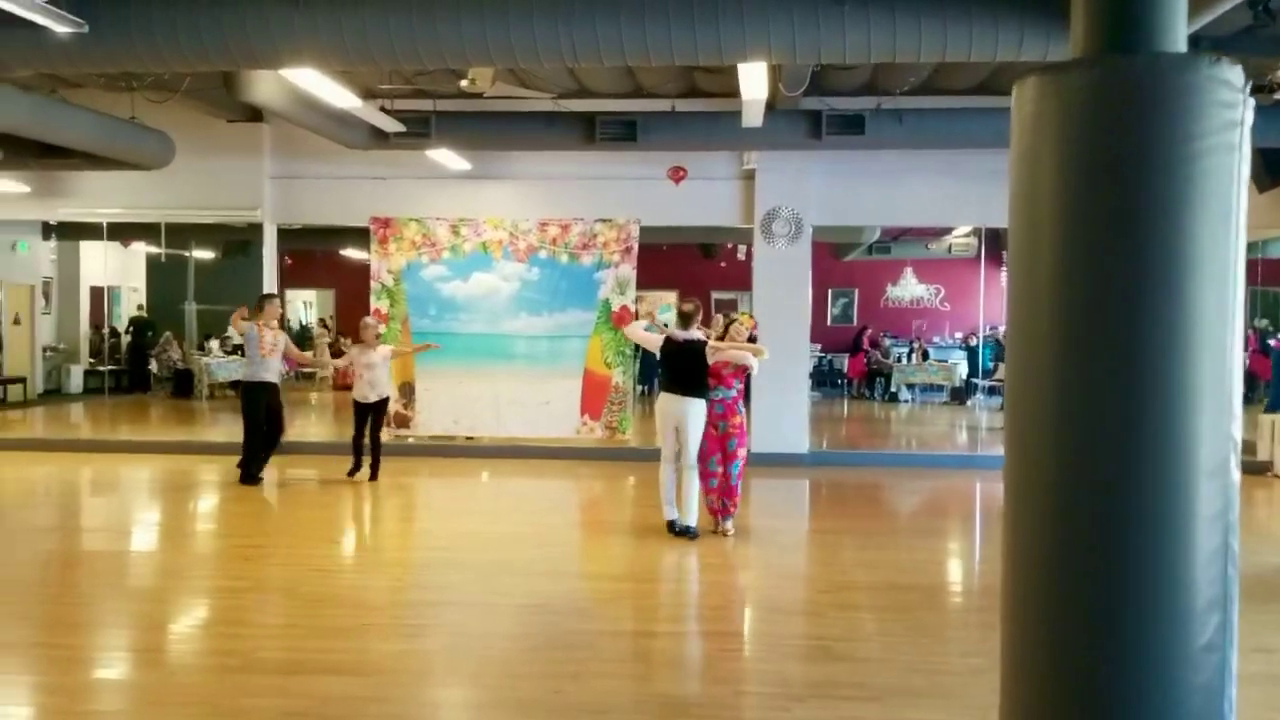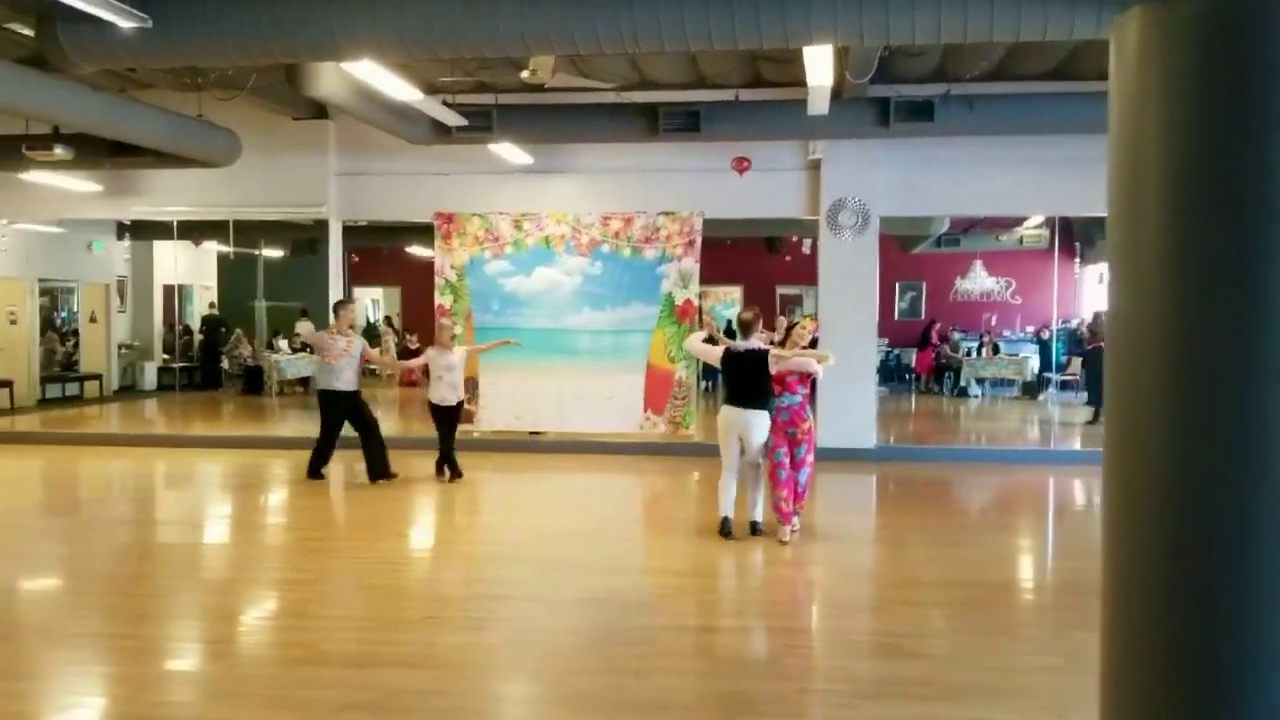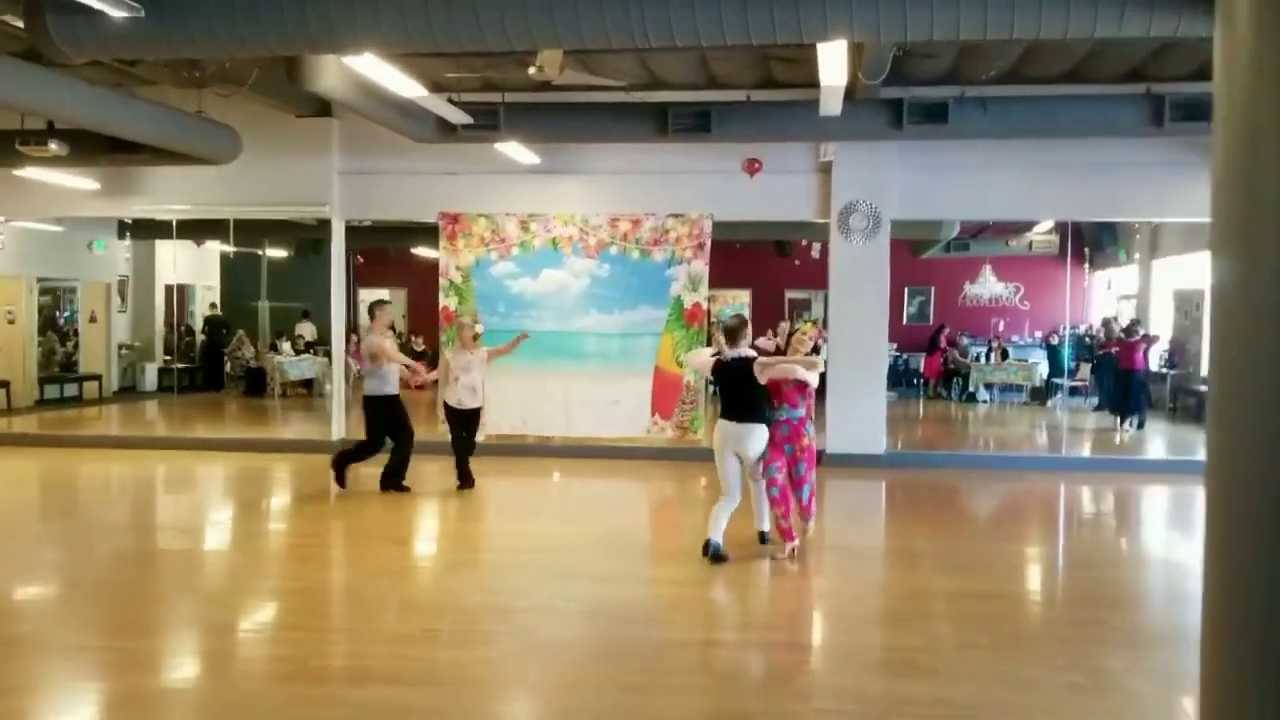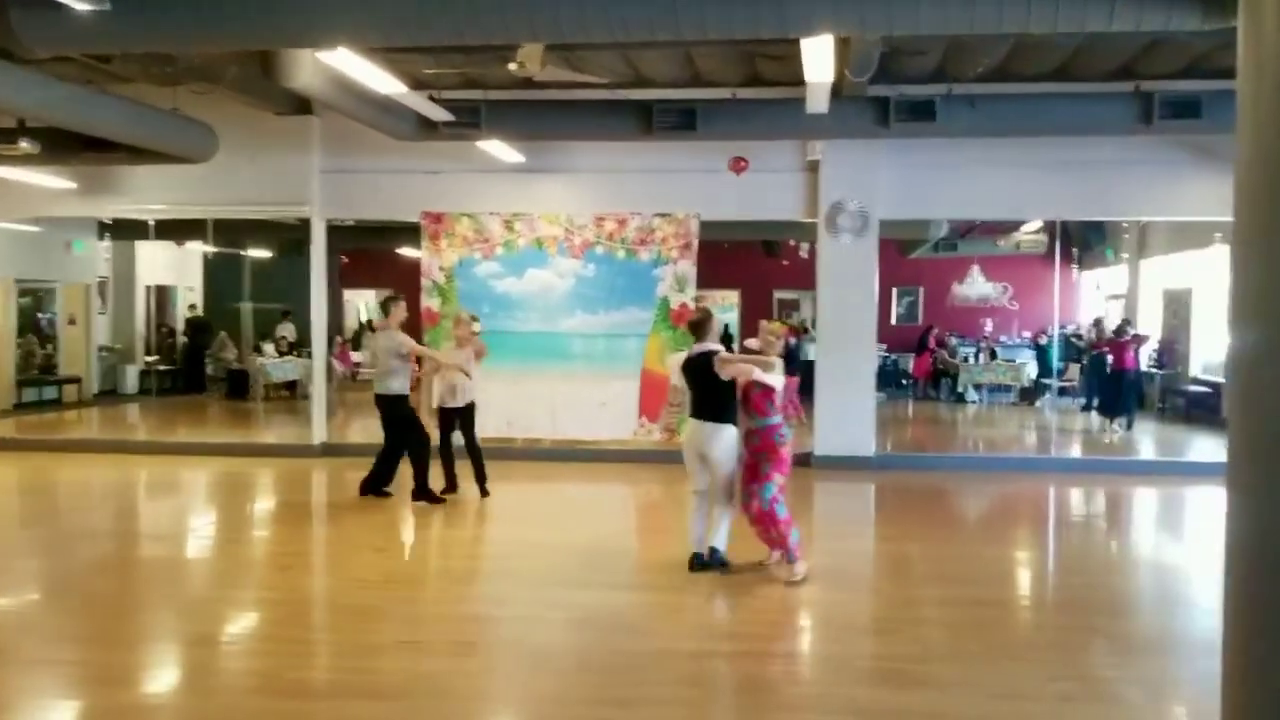
dt=0.3s
person 1, frame 1
left shoulder: (665, 342)
right shoulder: (706, 347)
left elbow: (630, 330)
left wrist: (648, 320)
left hip: (666, 403)
right hip: (694, 407)
left knee: (668, 462)
right knee: (689, 465)
left ankle: (671, 518)
right ankle: (689, 523)
person 1, frame 2
left shoulder: (725, 353)
right shoulder: (769, 356)
left elbow: (689, 344)
left wrist: (706, 331)
left hip: (729, 414)
right hip: (757, 418)
left knee: (729, 470)
right knee: (754, 467)
left ankle: (726, 515)
right ankle: (755, 520)
person 1, frame 3
left shoulder: (716, 364)
right shoulder: (758, 364)
left elbow: (688, 359)
right elbow: (806, 367)
left wrist: (714, 348)
right wrist: (807, 369)
left hip: (724, 430)
right hip: (753, 432)
left knee: (729, 494)
right knee: (759, 477)
left ankle: (713, 540)
right ankle: (762, 529)
person 1, frame 4
left shoulder: (687, 362)
right shoulder: (721, 359)
left hip: (694, 430)
right hip: (721, 432)
left knee: (700, 493)
right knee: (725, 496)
left ankle: (697, 552)
right ankle: (715, 547)
person 2, frame 1
left shoulder: (743, 356)
left elbow: (761, 353)
left wrist: (728, 348)
left hip: (733, 415)
right hip: (709, 415)
left knee: (733, 468)
right knee: (710, 468)
left ankle: (727, 517)
right ankle: (715, 513)
person 2, frame 2
left shoulder: (808, 361)
left elbow: (820, 363)
left hip: (800, 420)
right hip: (776, 421)
left knee: (801, 471)
right knee: (780, 466)
left ankle: (794, 514)
right ankle: (784, 523)
person 2, frame 3
left shoulder: (808, 370)
left hip: (799, 433)
right hip: (774, 433)
left knee: (803, 489)
right knee: (775, 484)
left ankle: (807, 517)
right ankle: (788, 539)
person 2, frame 4
left shoulder: (775, 370)
right shoulder: (751, 368)
left elbow: (768, 366)
left wrist: (733, 361)
left hip: (775, 440)
right hip: (753, 440)
left knee: (767, 498)
right knee: (751, 503)
left ankle: (794, 558)
right ankle: (778, 547)
person 3, frame 1
left shoulder: (280, 334)
right shoulder: (251, 328)
left elbow: (296, 355)
right elbow: (236, 325)
right wrist: (238, 316)
left hip: (272, 386)
right hip: (253, 385)
left knee: (276, 429)
right knee: (255, 431)
left ankle: (250, 465)
right ankle: (248, 474)
person 3, frame 2
left shoulder: (358, 340)
right shoulder: (325, 336)
left elbow: (376, 358)
right elbow: (313, 340)
left wrist: (398, 364)
right wrist: (318, 343)
left hip: (352, 393)
right hip: (330, 393)
left knee: (370, 427)
right knee: (330, 434)
left ankle: (379, 471)
right ankle: (314, 469)
person 3, frame 3
left shoulder: (389, 338)
right shoulder: (372, 339)
left elbow: (397, 364)
right elbow: (389, 355)
left wrist: (414, 375)
right wrist: (415, 365)
left hip: (392, 396)
right hip: (376, 398)
left knee: (405, 436)
right knee: (375, 442)
left ankle: (391, 480)
right ankle: (342, 462)
person 3, frame 4
left shoulder: (380, 336)
right shoulder: (397, 338)
right elbow: (427, 354)
right wrist: (456, 366)
left hip: (386, 396)
right hip: (395, 398)
left knee: (394, 443)
right knee: (420, 441)
left ankle: (371, 484)
right ankle: (421, 489)
person 4, frame 1
left shoulder: (386, 350)
right shoulder: (355, 350)
left elbow: (409, 351)
right elbow: (341, 362)
left wrist: (427, 346)
left hip: (381, 398)
right hip: (360, 398)
left knee: (375, 434)
right knee: (358, 433)
left ankle: (374, 469)
right ankle: (357, 463)
person 4, frame 2
left shoulder: (461, 351)
right shoulder: (431, 352)
left elbow: (485, 347)
right elbow: (417, 362)
left wrist: (506, 342)
right wrist: (401, 365)
left hip: (456, 400)
right hip: (437, 401)
left knee: (449, 436)
right knee: (444, 435)
left ankle: (440, 465)
right ankle: (454, 470)
person 4, frame 3
left shoulder: (483, 353)
right shoulder: (450, 354)
left elbow: (506, 350)
right elbow: (441, 374)
left wrist: (519, 339)
left hip: (475, 404)
right hip: (453, 403)
left knee: (469, 441)
right knee: (458, 440)
left ankle: (462, 472)
right ankle: (466, 478)
person 4, frame 4
left shoulder: (473, 351)
right shoulder: (449, 351)
left elbow: (483, 349)
right elbow: (437, 371)
left wrist: (468, 337)
left hip: (465, 403)
right hip: (445, 403)
left knee: (470, 441)
right knee: (444, 443)
left ankle: (482, 482)
right ankle: (450, 483)
